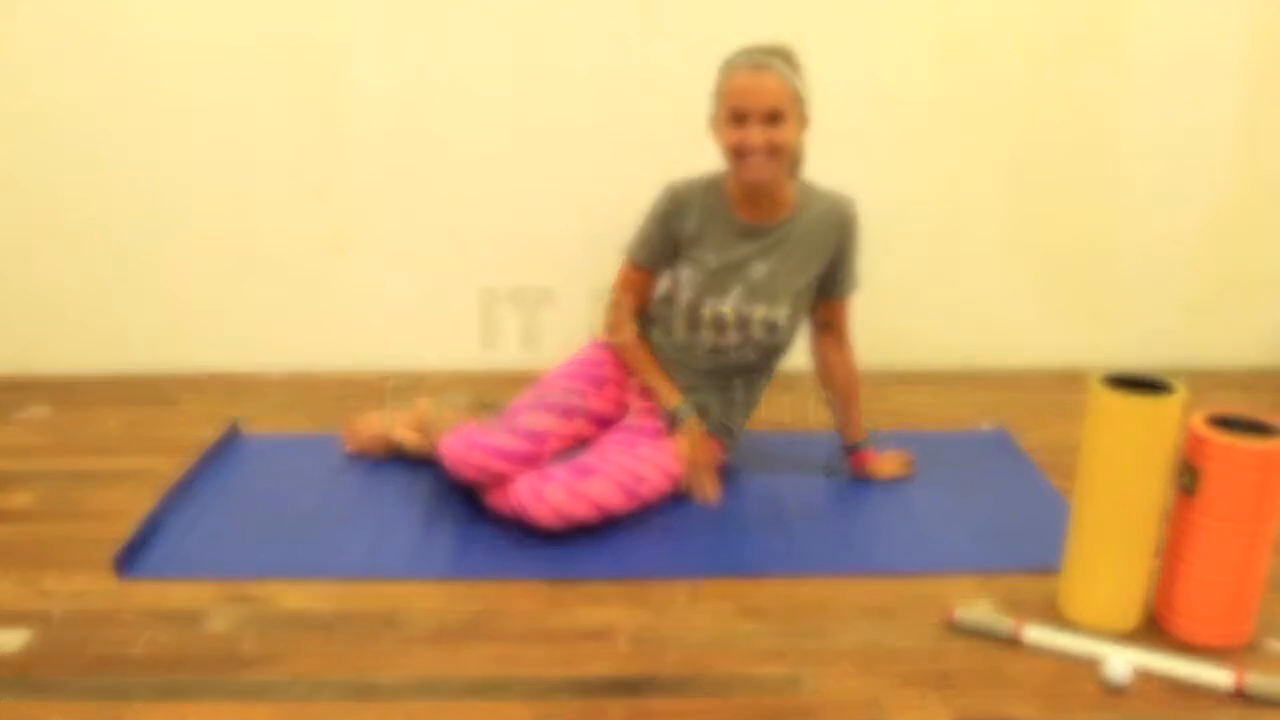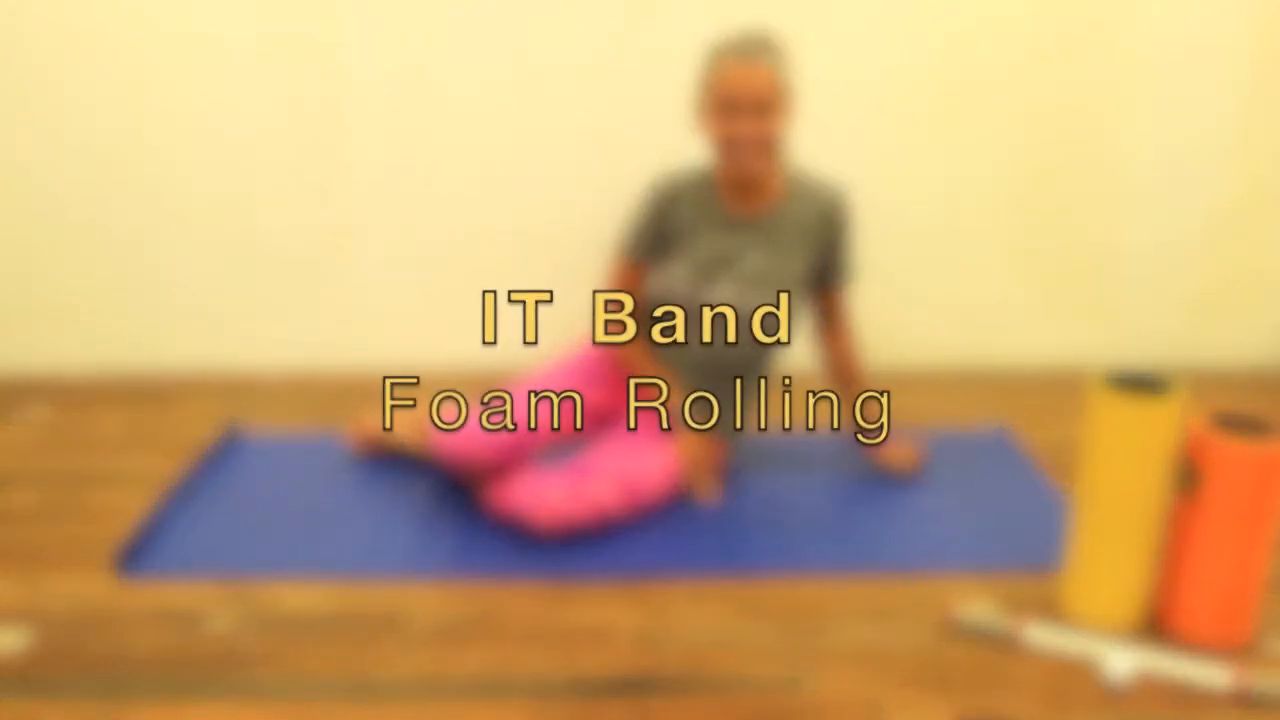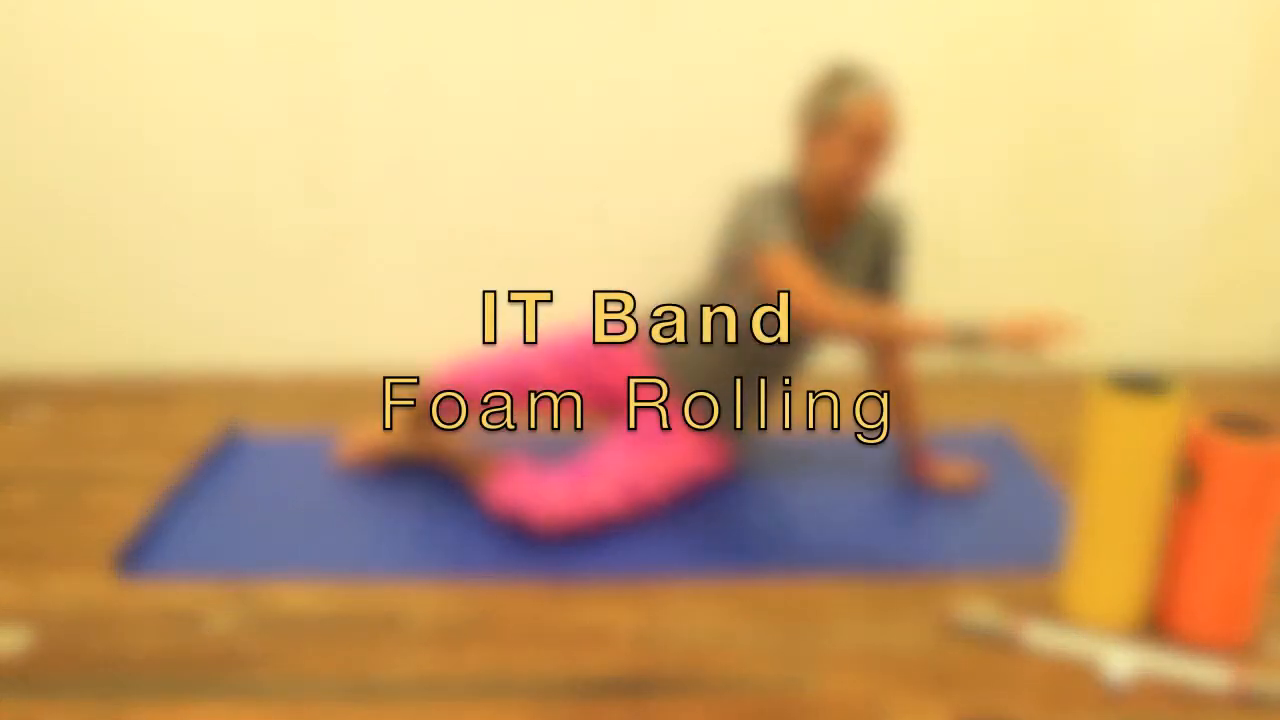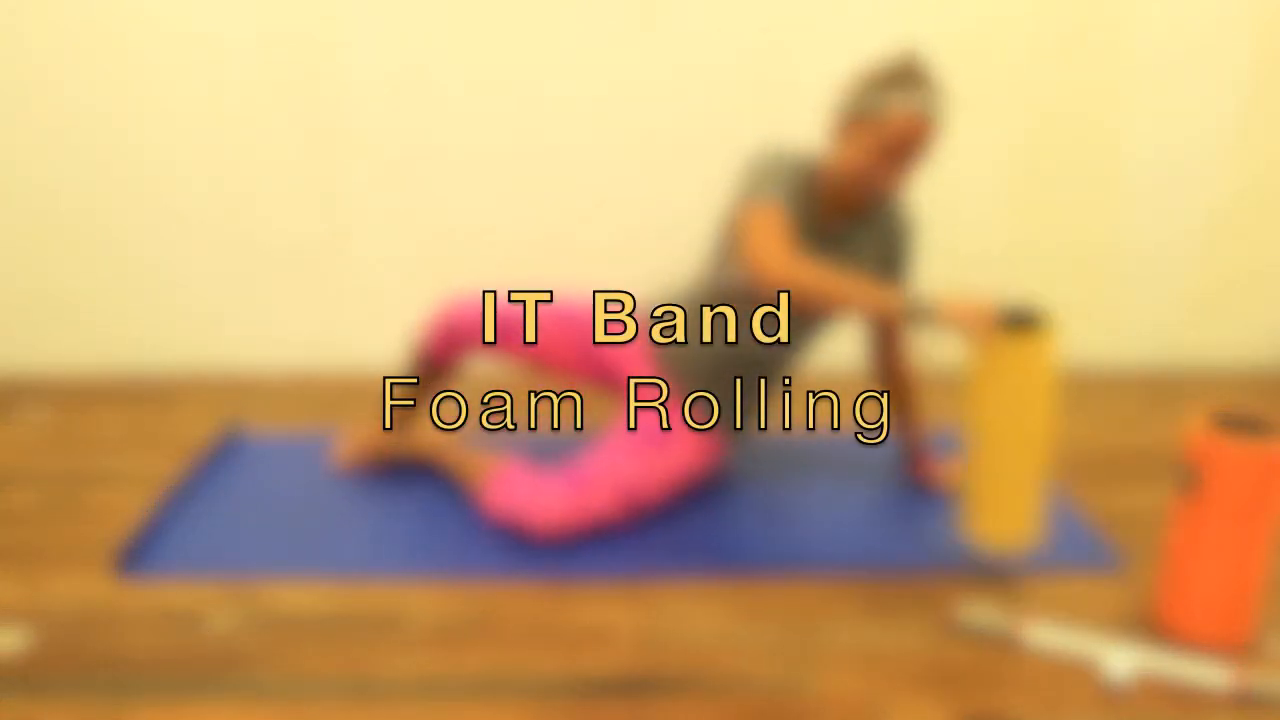
dt=0.5s
person 1, frame 1
left shoulder: (831, 221)
right shoulder: (683, 203)
left elbow: (831, 337)
right elbow: (620, 321)
left wrist: (858, 448)
right wrist: (683, 413)
left hip: (703, 421)
right hip: (626, 369)
left knee: (545, 503)
right knee: (485, 459)
left ankle: (431, 440)
right ankle: (429, 421)
person 1, frame 2
left shoulder: (820, 212)
right shoulder: (673, 200)
left elbow: (835, 330)
left wrist: (873, 440)
right wrist: (680, 410)
left hip: (699, 419)
right hip: (622, 371)
left knee: (546, 505)
right knee: (479, 447)
left ankle: (425, 442)
right ankle: (426, 431)
person 1, frame 3
left shoulder: (881, 230)
right shoulder: (761, 210)
left elbow: (885, 347)
right elbow: (819, 314)
left wrist: (918, 459)
right wrist: (973, 331)
left hip: (700, 432)
right hip: (645, 361)
left knee: (546, 508)
right knee: (468, 387)
left ankle: (446, 452)
right ankle: (416, 431)
person 1, frame 4
left shoulder: (887, 230)
right shoulder: (780, 173)
left elbow: (890, 354)
right elbow: (774, 270)
left wrist: (920, 459)
right wrist: (926, 306)
left hip: (694, 422)
right hip: (646, 343)
left knee: (536, 514)
right knee: (458, 322)
left ankle: (426, 445)
right ankle: (401, 426)
